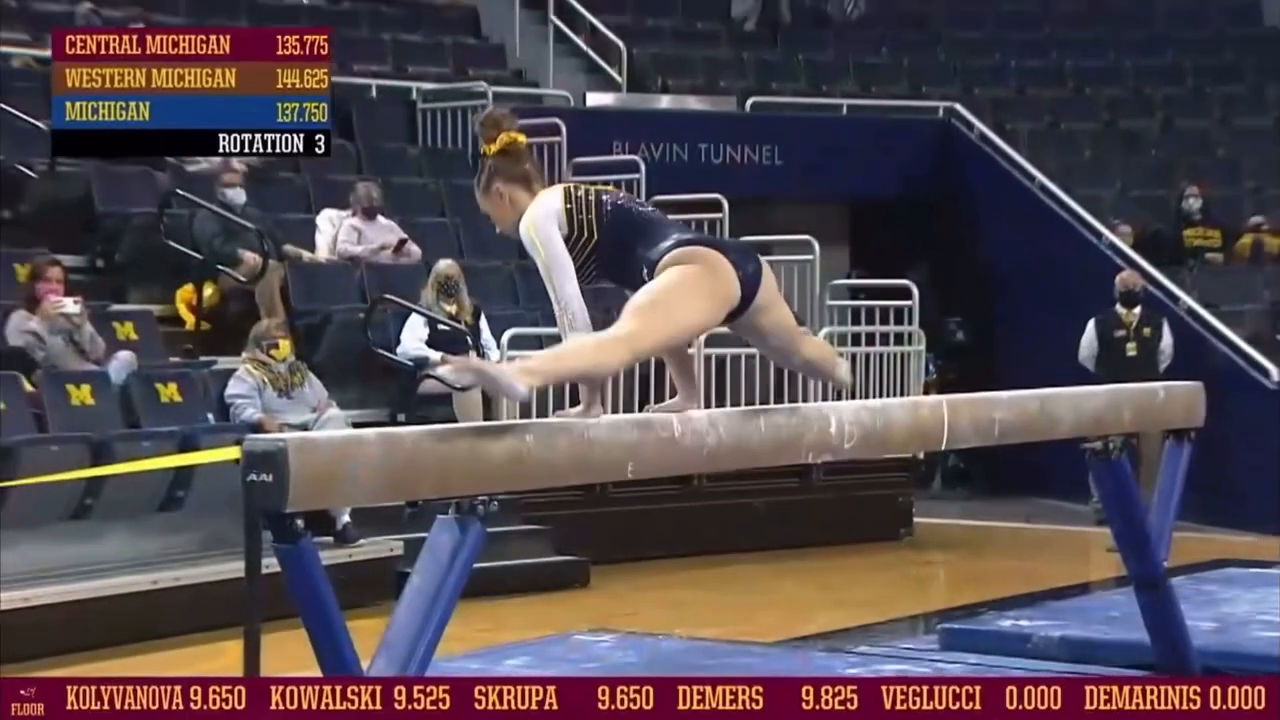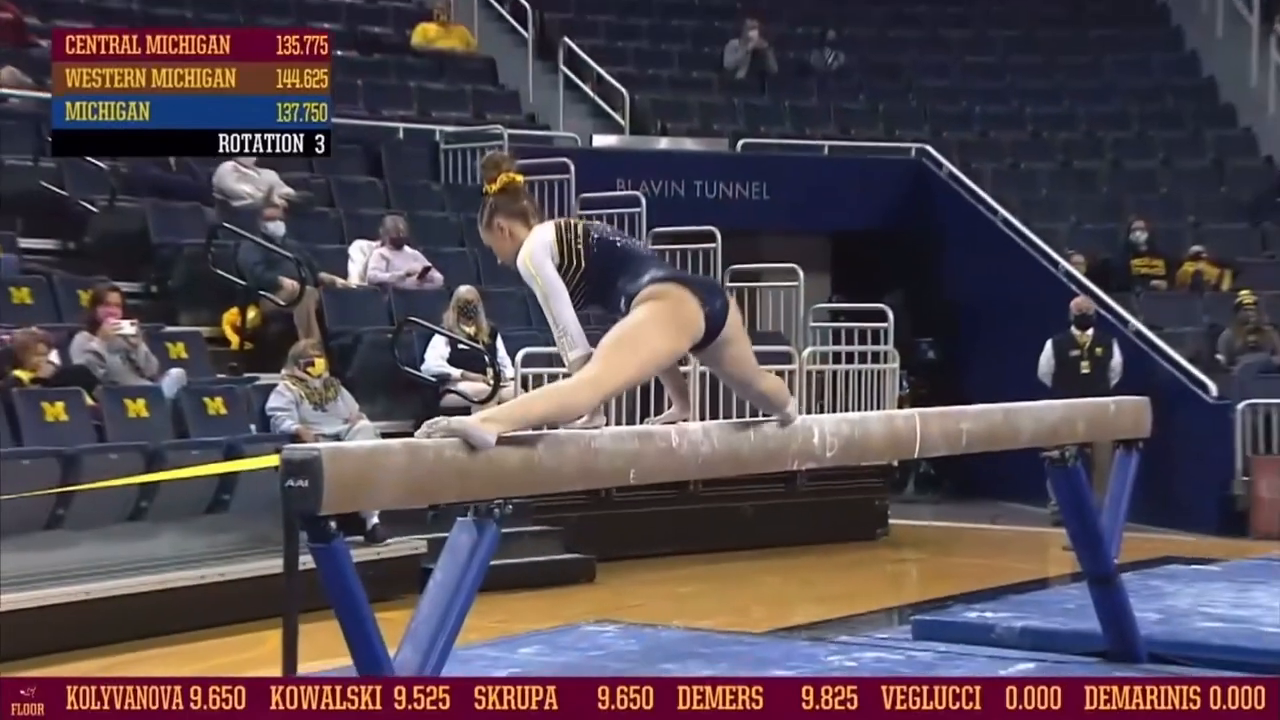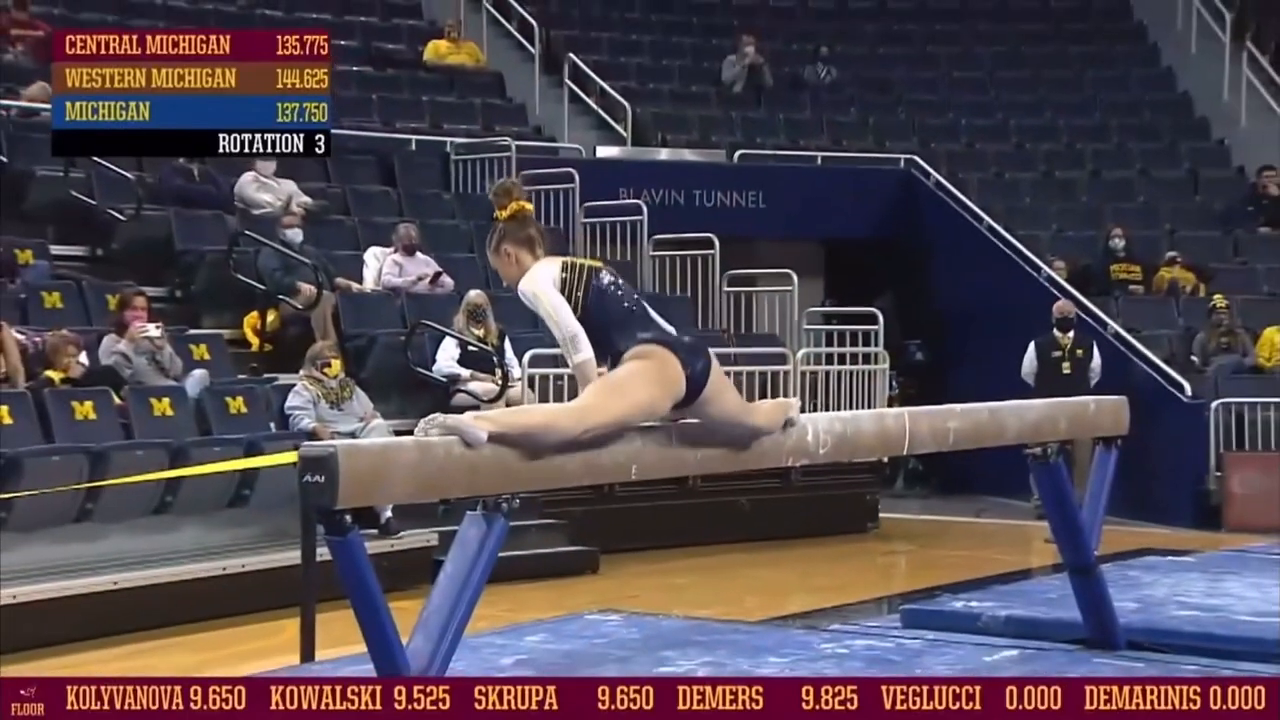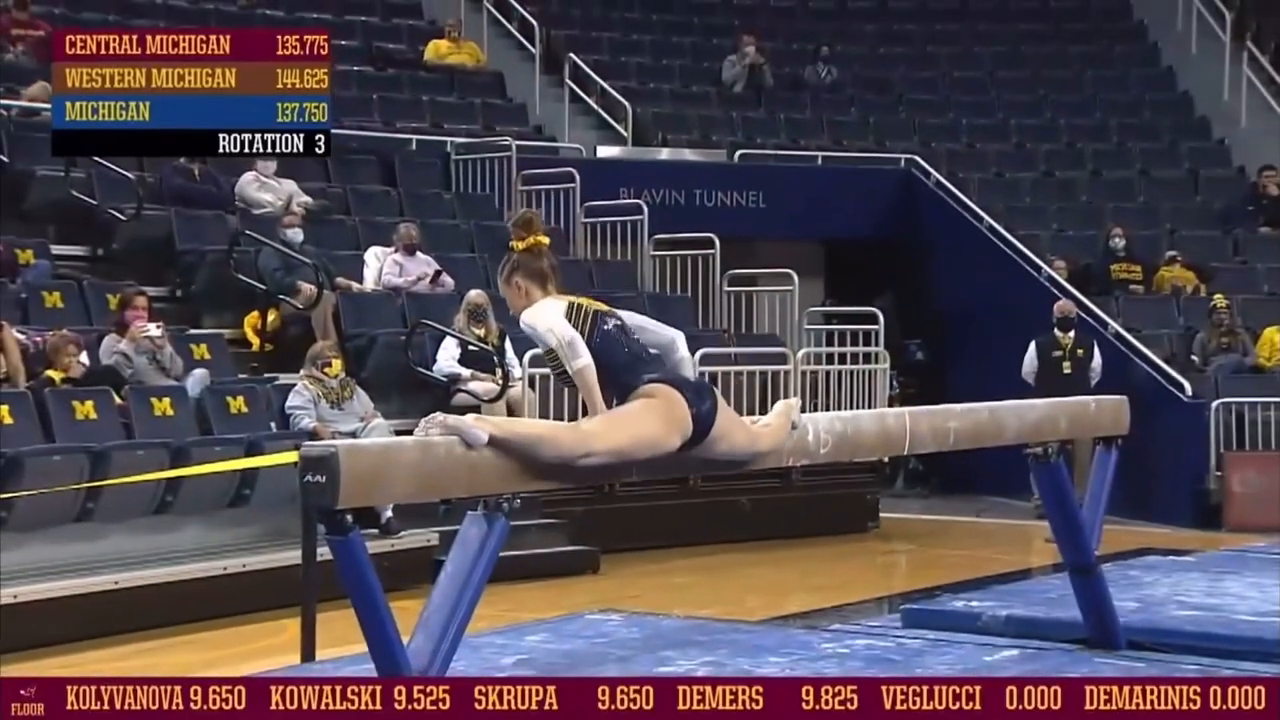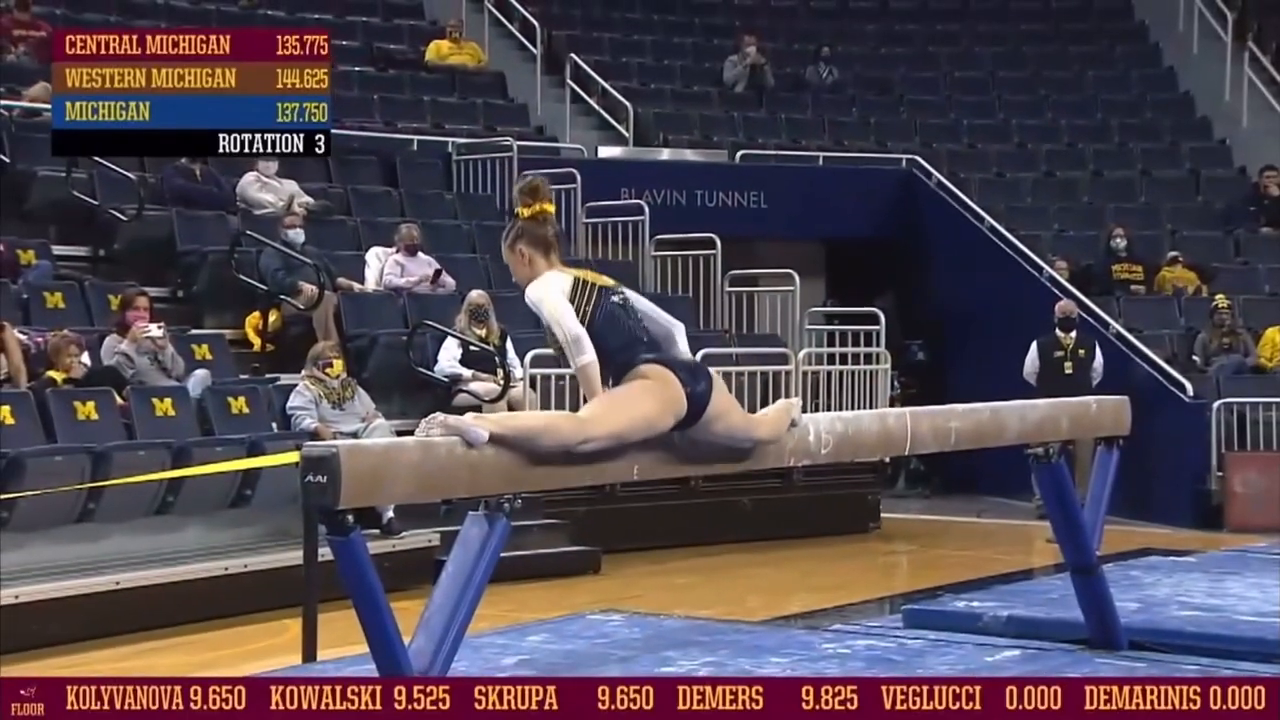
dt=0.2s
person 1, frame 1
left shoulder: (539, 217)
left elbow: (571, 311)
left wrist: (591, 401)
left hip: (699, 268)
right hip: (738, 261)
right knee: (794, 347)
left ankle: (522, 377)
person 1, frame 2
left shoulder: (533, 248)
right shoulder: (579, 238)
left elbow: (569, 334)
left wrist: (591, 410)
right wrist: (682, 400)
left hip: (674, 306)
right hip: (709, 296)
right knee: (754, 385)
left ankle: (484, 425)
right ankle: (786, 404)
person 1, frame 3
left shoulder: (534, 279)
right shoulder: (587, 272)
left elbow: (575, 342)
left wrist: (594, 401)
right wrist: (678, 399)
left hip: (658, 368)
right hip: (692, 356)
left ankle: (475, 423)
person 1, frame 4
left shoulder: (537, 314)
right shoulder: (598, 310)
left elbow: (573, 348)
left wrist: (599, 417)
left hip: (664, 406)
right hip: (698, 400)
left ankle: (475, 426)
person 1, frame 5
left shoulder: (540, 288)
right shoulder: (602, 282)
left elbow: (579, 345)
right elbow: (675, 328)
left wrist: (598, 405)
left hip: (658, 386)
right hip: (694, 382)
left ankle: (475, 424)
person 2, frame 1
left shoulder: (1157, 323)
right shoulder: (1099, 323)
left elbow: (1165, 355)
right elbow: (1085, 356)
left wrist: (1151, 375)
right wrist: (1105, 375)
left knee: (1149, 454)
right ankle: (1103, 504)
person 2, frame 2
left shoulder: (1108, 343)
right shoulder: (1056, 343)
left elbow: (1115, 372)
right elbow: (1044, 373)
left wrist: (1102, 390)
right wrist: (1061, 391)
left knee: (1101, 461)
right ankle: (1059, 507)
person 2, frame 3
left shoulder: (1088, 345)
right shoulder: (1038, 345)
left elbow: (1095, 373)
right elbow: (1027, 373)
left wrist: (1082, 389)
right wrist: (1044, 390)
left knee: (1081, 458)
right ankle: (1042, 500)
person 2, frame 4
left shoulder: (1088, 344)
right shoulder: (1039, 344)
left elbow: (1095, 372)
right elbow: (1028, 373)
left wrist: (1082, 389)
right wrist: (1044, 389)
right ankle: (1041, 500)
person 2, frame 5
left shoulder: (1090, 344)
right shoulder: (1041, 345)
left elbow: (1097, 372)
right elbow: (1029, 373)
left wrist: (1084, 389)
right wrist: (1046, 389)
left knee: (1083, 457)
right ankle: (1043, 501)
person 3, frame 1
left shoulder: (300, 370)
right shoulder: (247, 375)
left elbow: (324, 398)
right elbow: (241, 408)
left wrist: (326, 406)
right wrist: (262, 420)
left hip: (315, 425)
right hip: (281, 431)
person 3, frame 2
left shoulder: (334, 385)
right shoulder: (286, 390)
left elbow: (355, 410)
right elbow: (280, 420)
left wrist: (357, 418)
right wrist: (299, 430)
left hip: (347, 435)
right hip: (317, 441)
person 3, frame 3
left shoulder: (350, 386)
right shoulder: (304, 390)
left elbow: (370, 410)
right elbow: (298, 418)
left wrist: (372, 416)
right wrist: (316, 428)
left hip: (362, 433)
right hip: (334, 438)
person 3, frame 4
left shoulder: (350, 385)
right shoulder: (305, 390)
left elbow: (370, 409)
right elbow: (298, 418)
left wrist: (372, 416)
right wrist: (317, 428)
left hip: (362, 432)
right hip: (334, 438)
person 3, frame 5
left shoulder: (352, 386)
right shoulder: (306, 390)
left elbow: (372, 410)
right elbow: (300, 418)
left wrist: (374, 416)
right wrist: (318, 428)
left hip: (364, 433)
right hip: (335, 438)
left knee: (381, 427)
